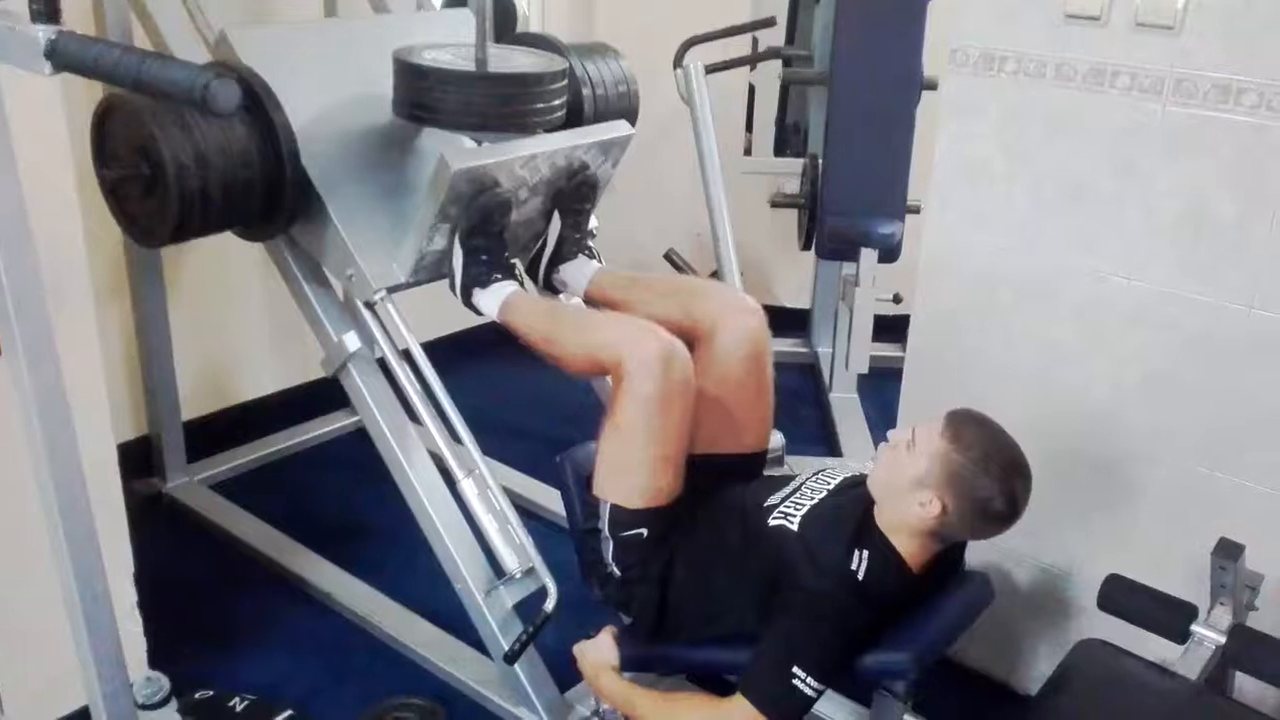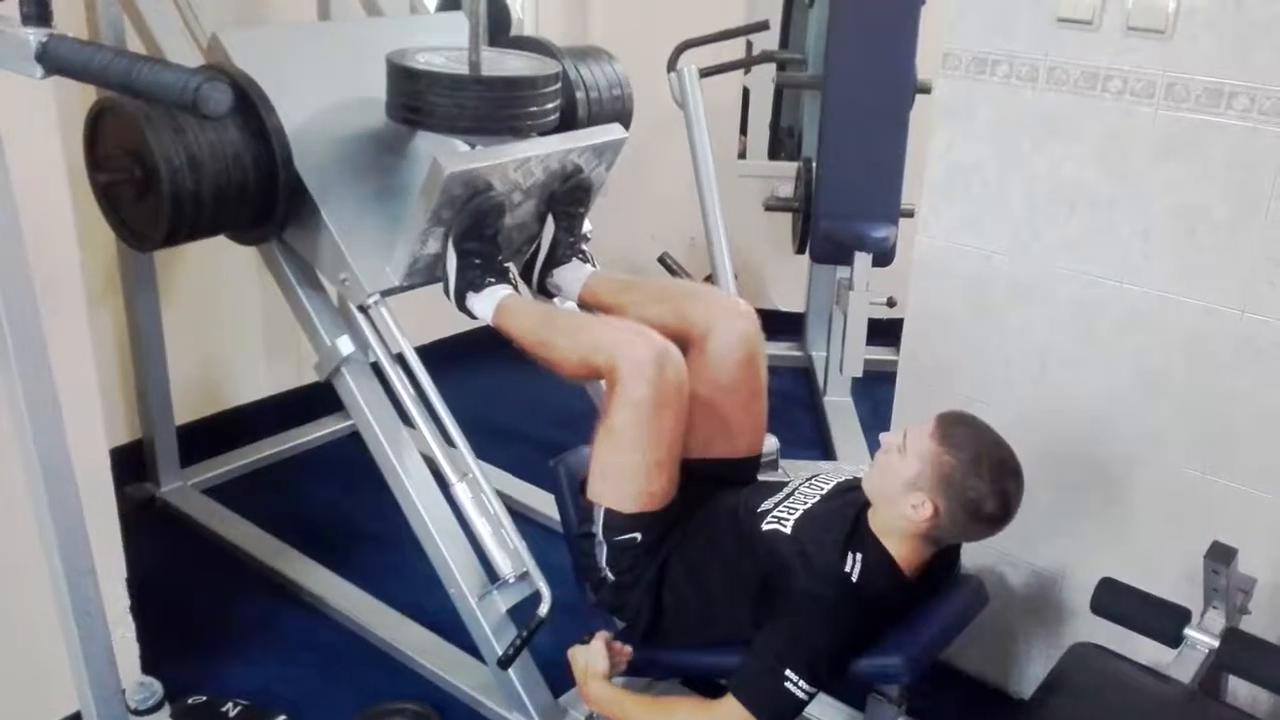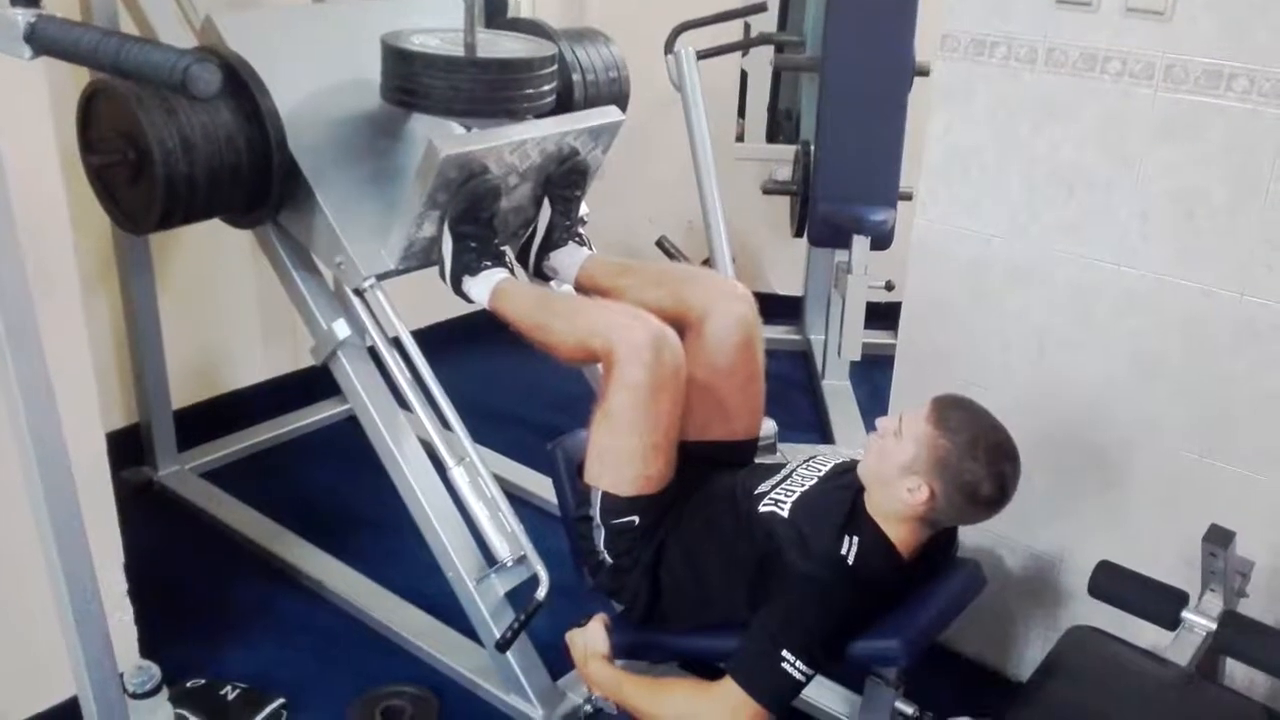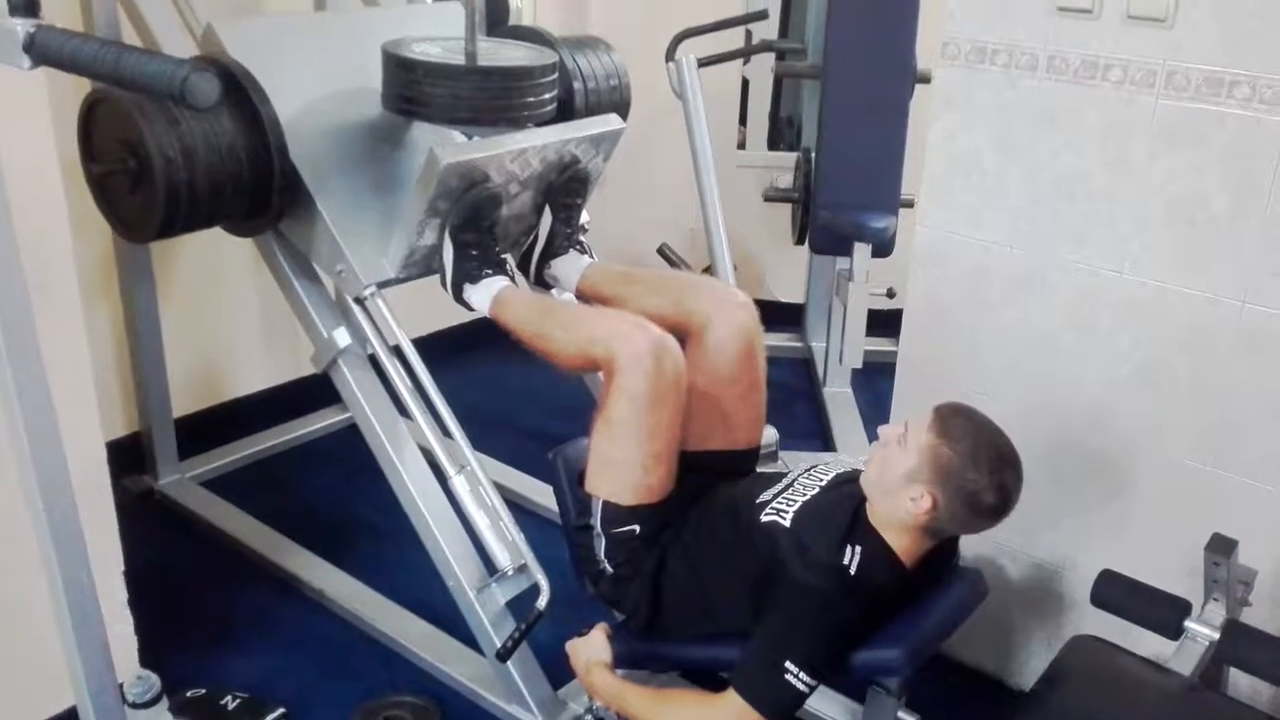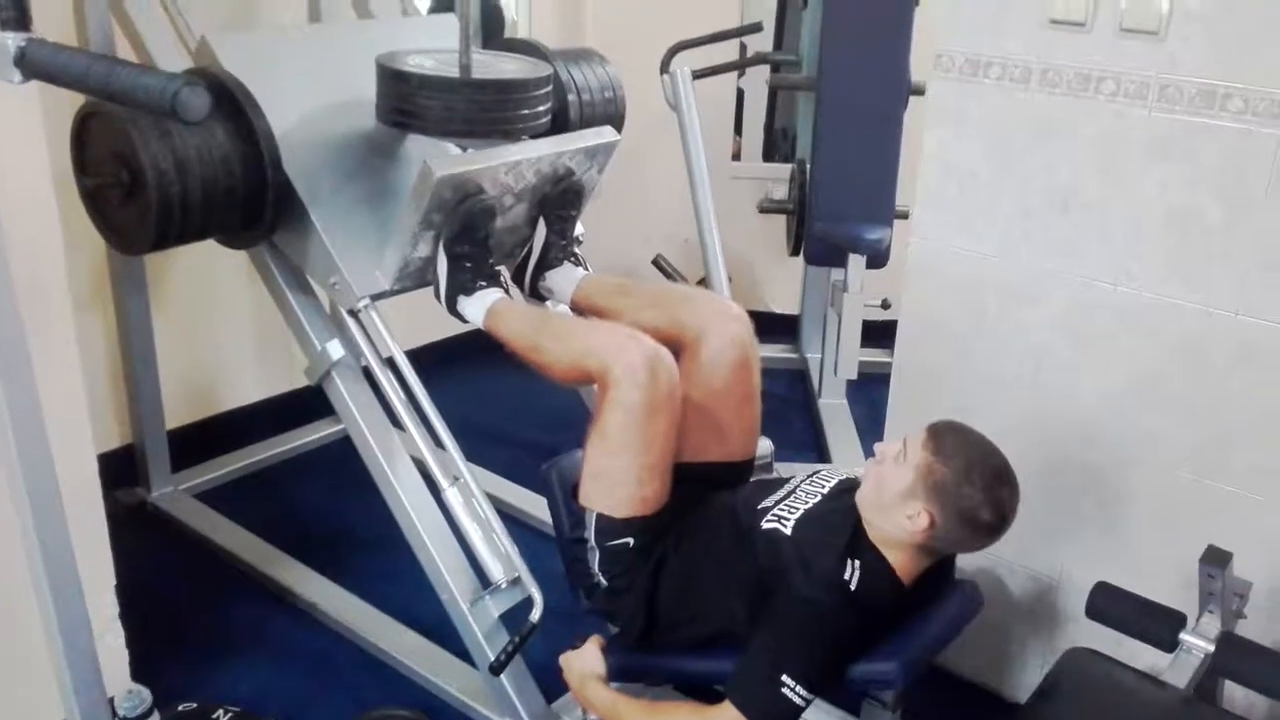
dt=0.4s
person 1, frame 1
left shoulder: (837, 596)
right shoulder: (930, 538)
left hip: (648, 567)
right hip: (720, 506)
left knee: (651, 352)
right knee: (735, 318)
left ankle: (496, 293)
right ankle: (573, 271)
person 1, frame 2
left shoulder: (830, 599)
right shoulder: (925, 542)
left hip: (642, 574)
right hip: (718, 508)
left knee: (645, 356)
right knee: (728, 322)
left ankle: (489, 297)
right ankle: (566, 273)
person 1, frame 3
left shoulder: (827, 581)
right shoulder: (921, 523)
left wrist: (598, 673)
left hip: (639, 555)
right hip: (714, 491)
left knee: (642, 339)
right knee: (725, 305)
left ankle: (487, 280)
right ankle: (564, 257)
person 1, frame 4
left shoulder: (831, 591)
right shoulder: (923, 531)
left hip: (639, 565)
right hip: (716, 501)
left knee: (643, 348)
right knee: (726, 313)
left ankle: (487, 288)
right ankle: (564, 265)
person 1, frame 5
left shoulder: (827, 605)
right shoulder: (914, 546)
left hip: (633, 576)
right hip: (708, 513)
left knee: (636, 360)
right knee: (721, 327)
left ankle: (482, 300)
right ankle: (558, 276)
